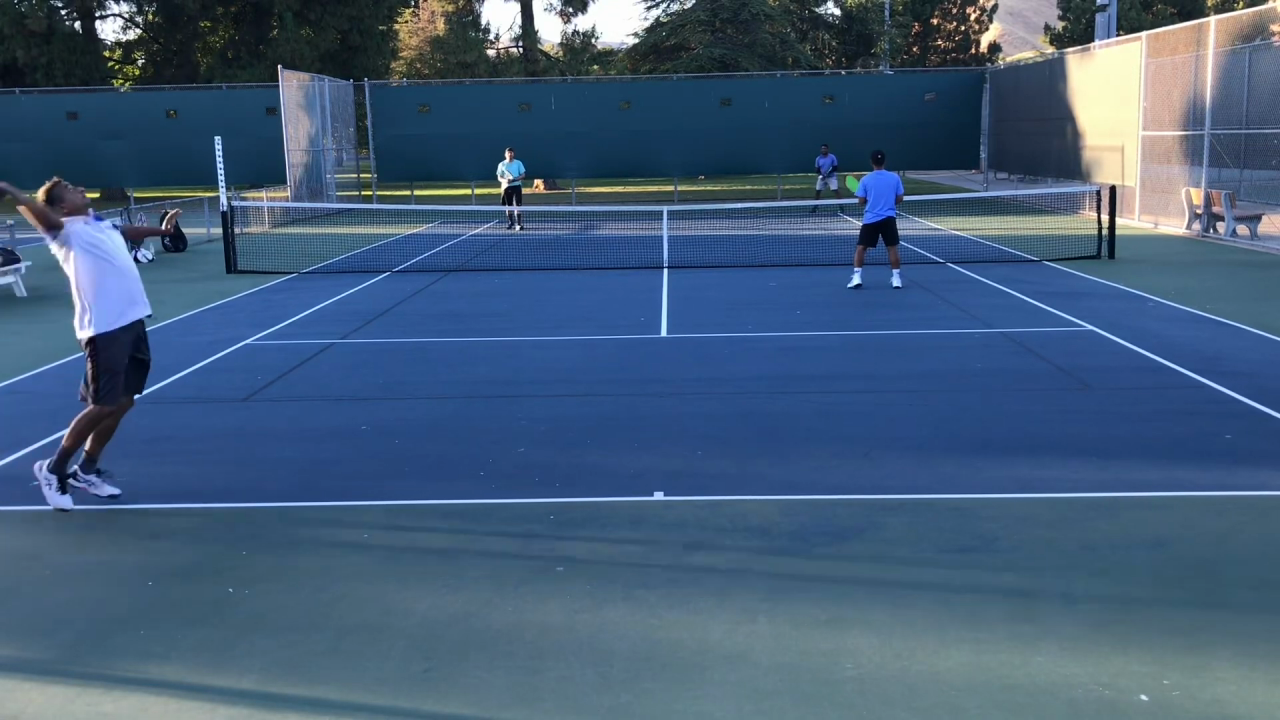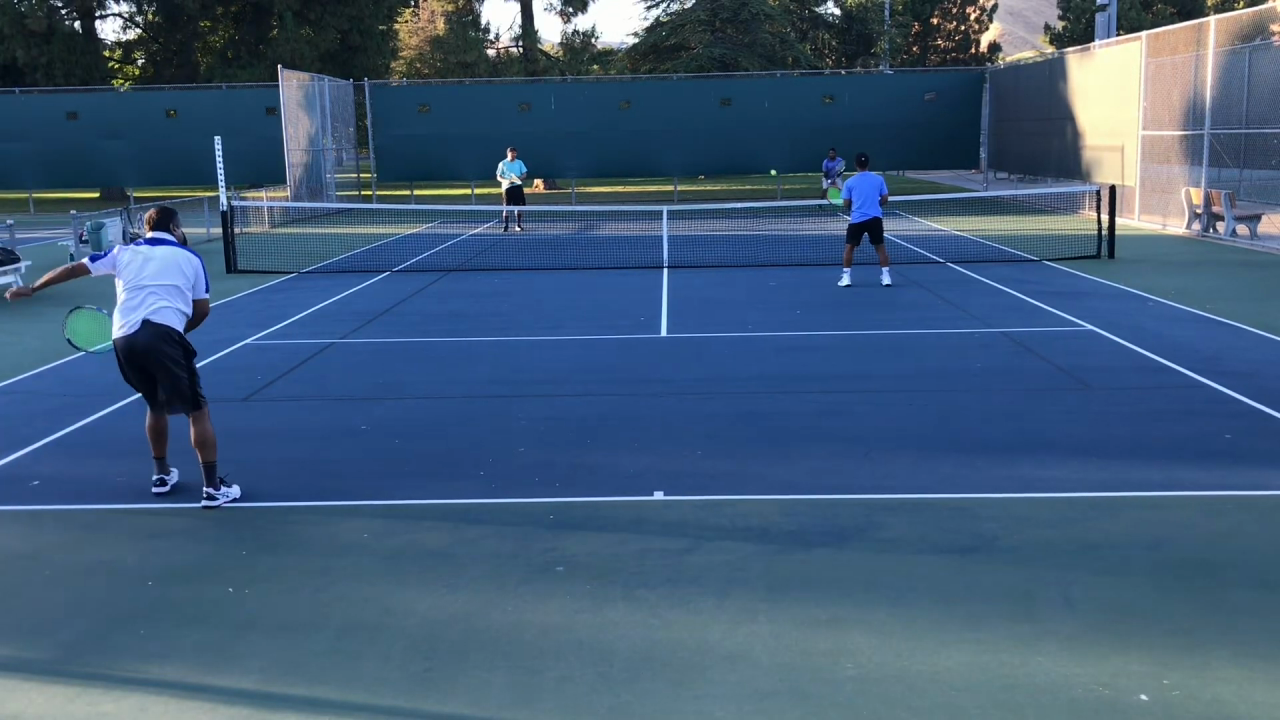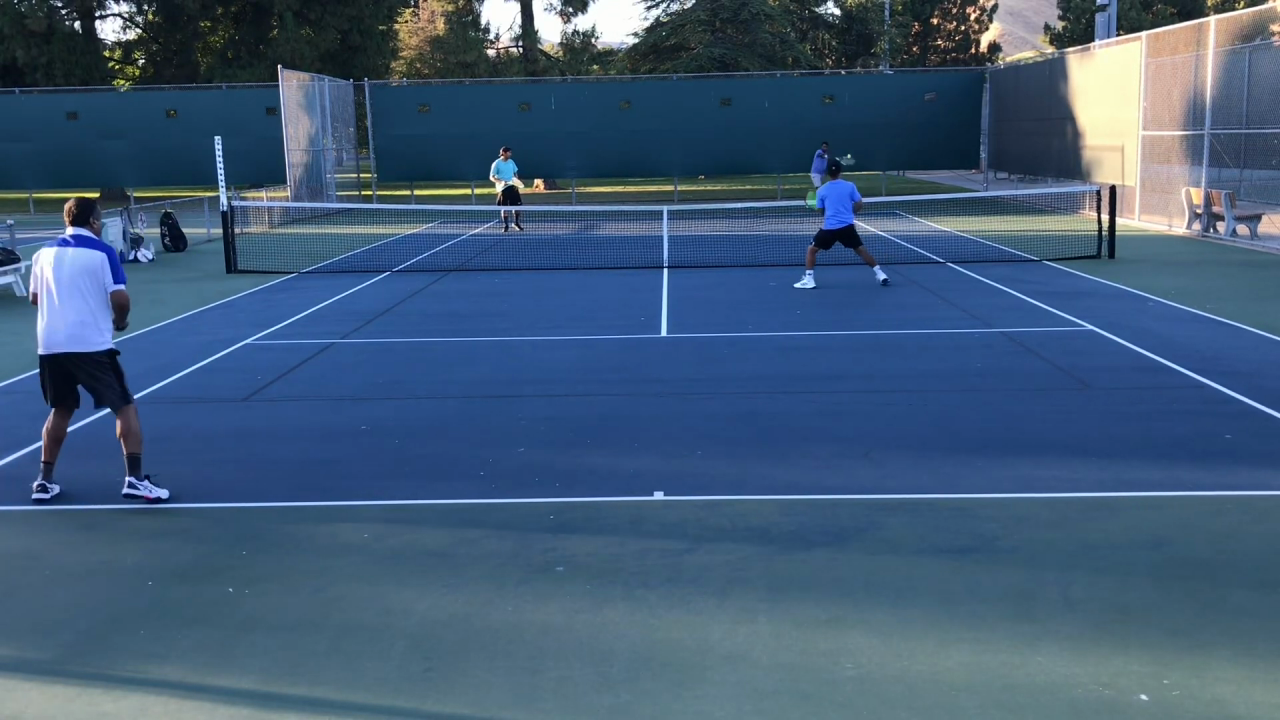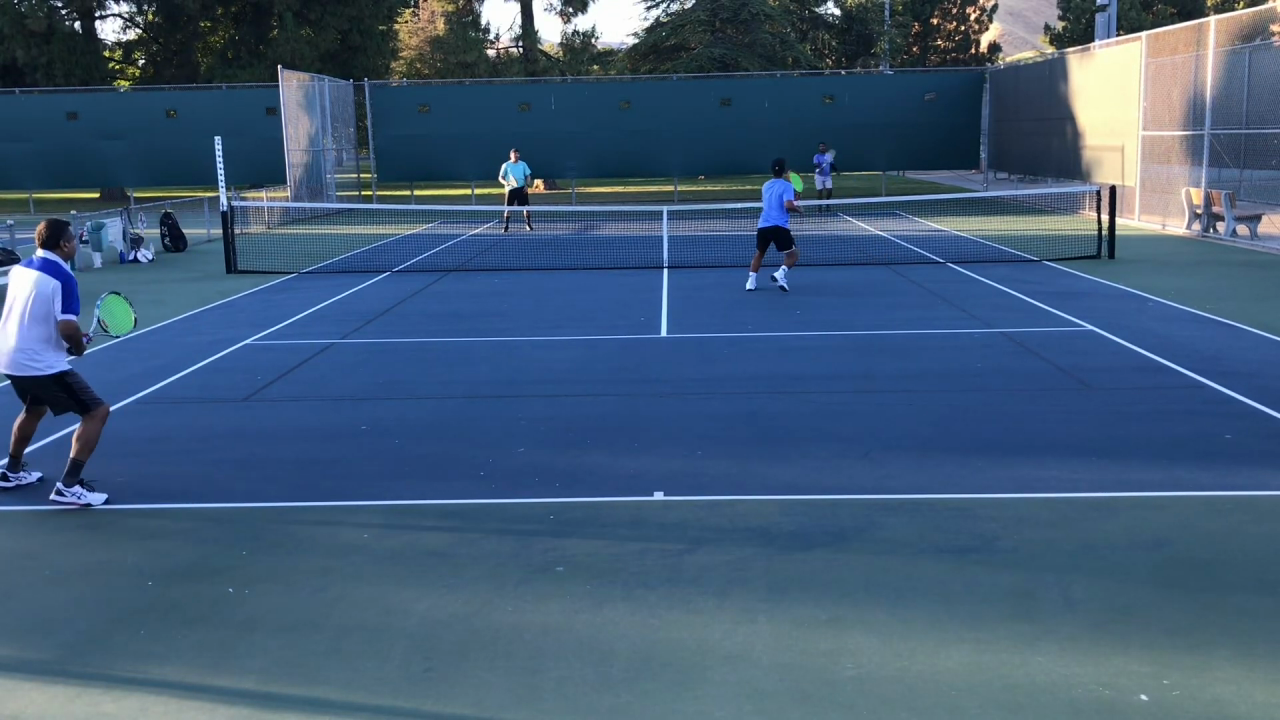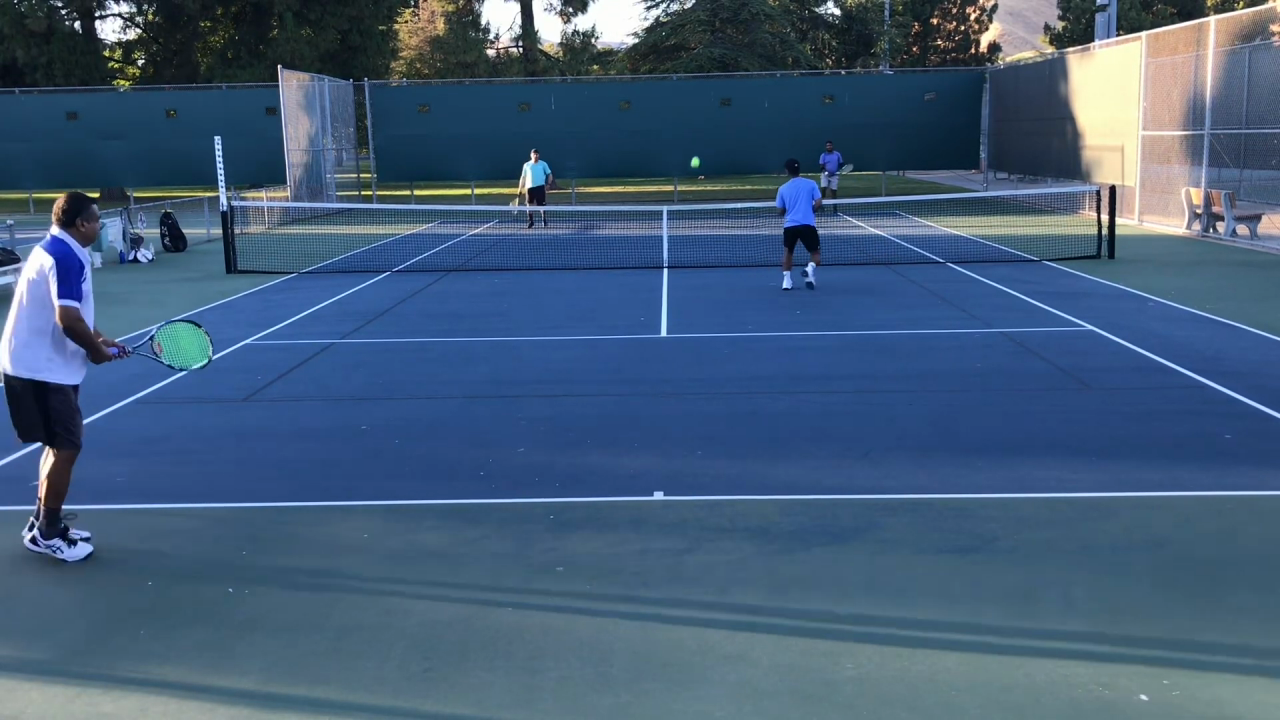
dt=0.7s
person 1, frame 1
left shoulder: (94, 223)
right shoulder: (65, 230)
left elbow: (124, 233)
right elbow: (46, 220)
left wrist: (160, 230)
left hip: (130, 324)
right hip: (105, 331)
left knee: (123, 401)
right knee: (104, 405)
left ankle: (87, 469)
right ankle: (54, 468)
person 1, frame 2
left shoulder: (122, 253)
right shoulder: (190, 258)
left elbow: (71, 270)
right elbow: (202, 310)
left wrist: (31, 289)
left hip: (125, 340)
right hip: (163, 335)
left knee: (158, 404)
right knee: (197, 410)
left ankle: (162, 474)
right ankle: (213, 487)
person 1, frame 3
left shoulder: (43, 254)
right shoulder: (103, 253)
left elbow: (35, 298)
right elbow: (120, 302)
right wrist: (119, 320)
left hip: (50, 347)
right hip: (92, 346)
left knee: (61, 410)
right knee: (125, 408)
left ankle: (44, 481)
right ankle: (136, 479)
person 1, frame 4
right shoulder: (62, 279)
right elbow: (67, 329)
left wrist: (69, 339)
right wrist: (78, 345)
right hip: (42, 365)
left knee: (34, 408)
right knee: (97, 412)
right ankle: (69, 486)
person 1, frame 5
left shoulder: (55, 250)
right shoulder: (66, 258)
right elbow: (67, 319)
left wrist: (97, 338)
right wrist: (96, 350)
left hip: (36, 364)
right hip: (40, 369)
left knee: (57, 444)
right knee: (65, 450)
left ankle: (44, 521)
right ankle: (47, 534)
